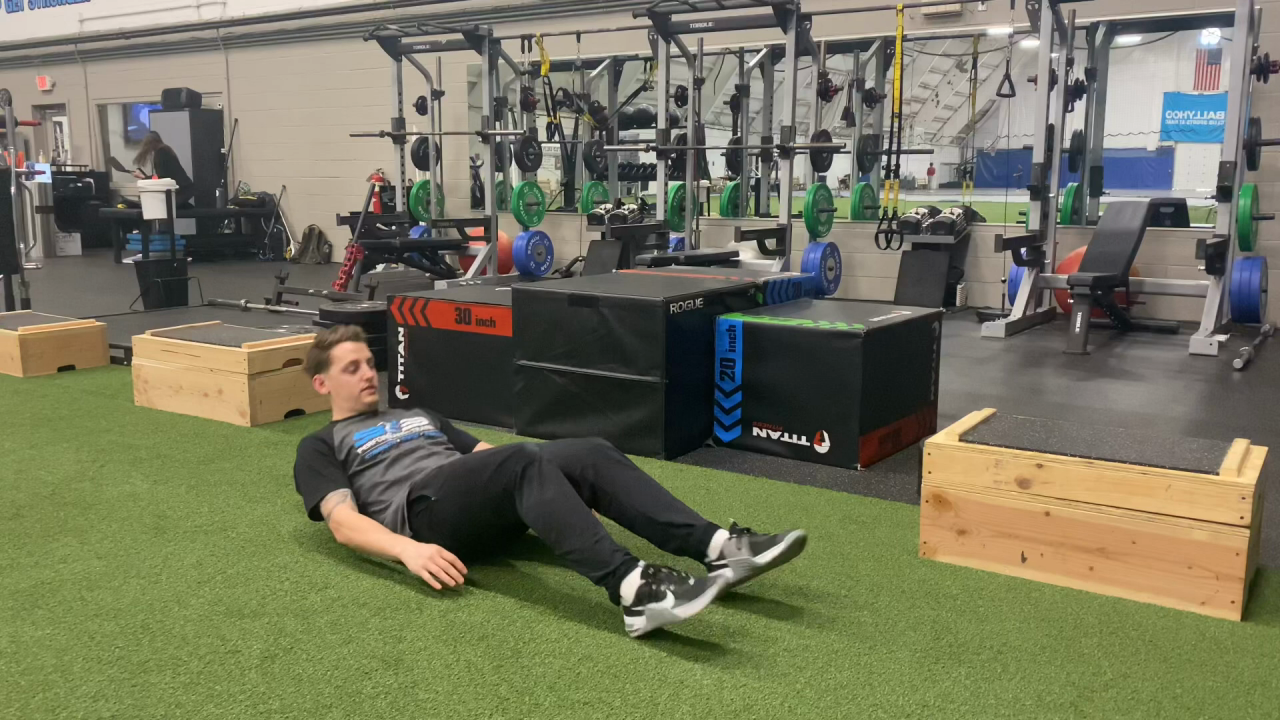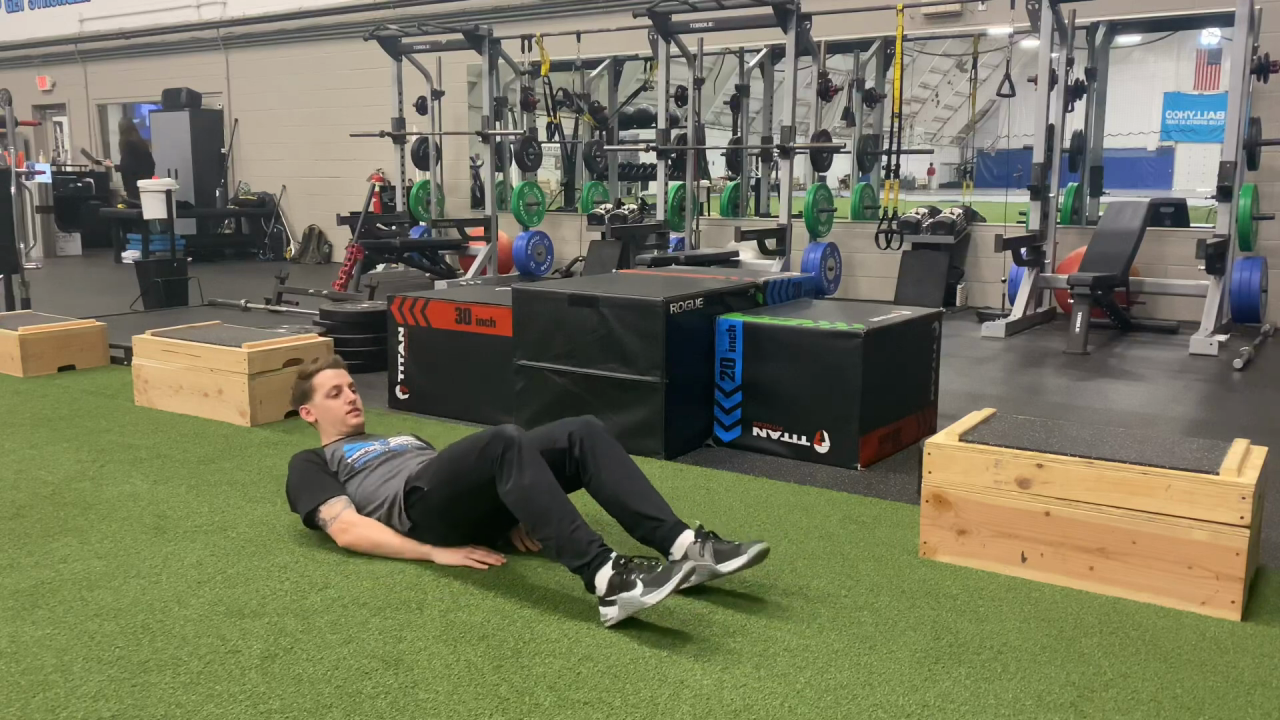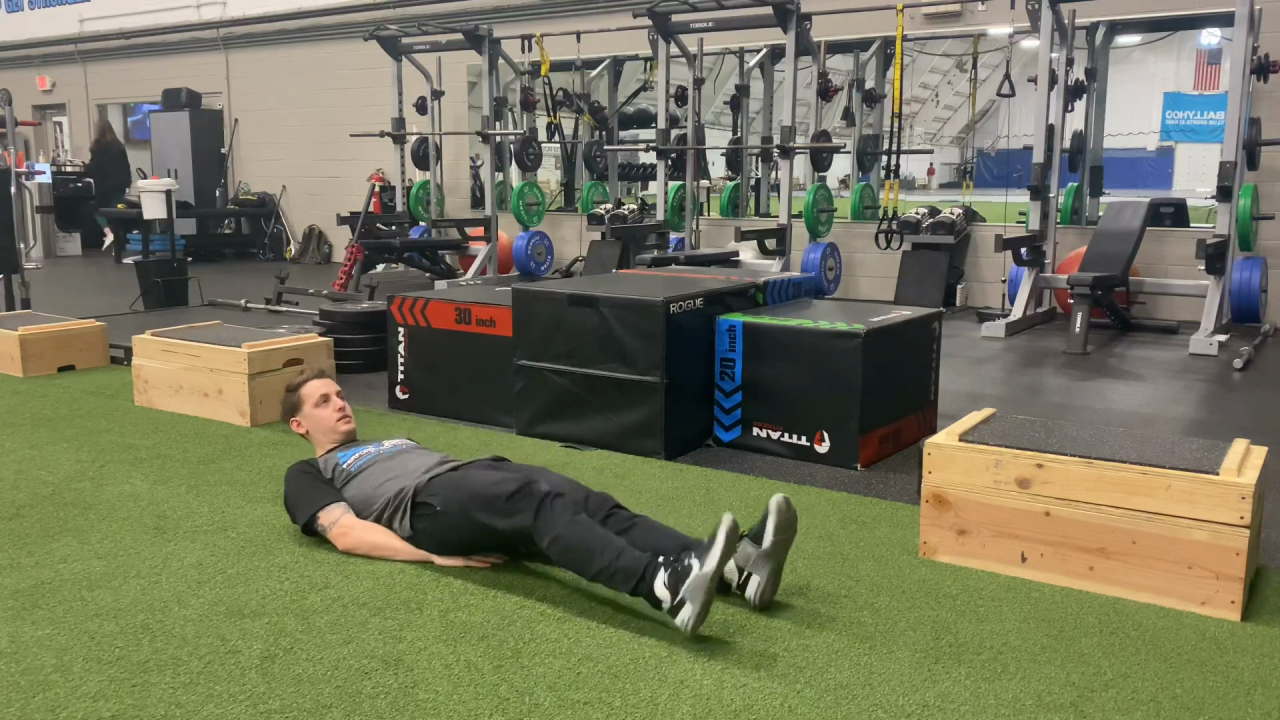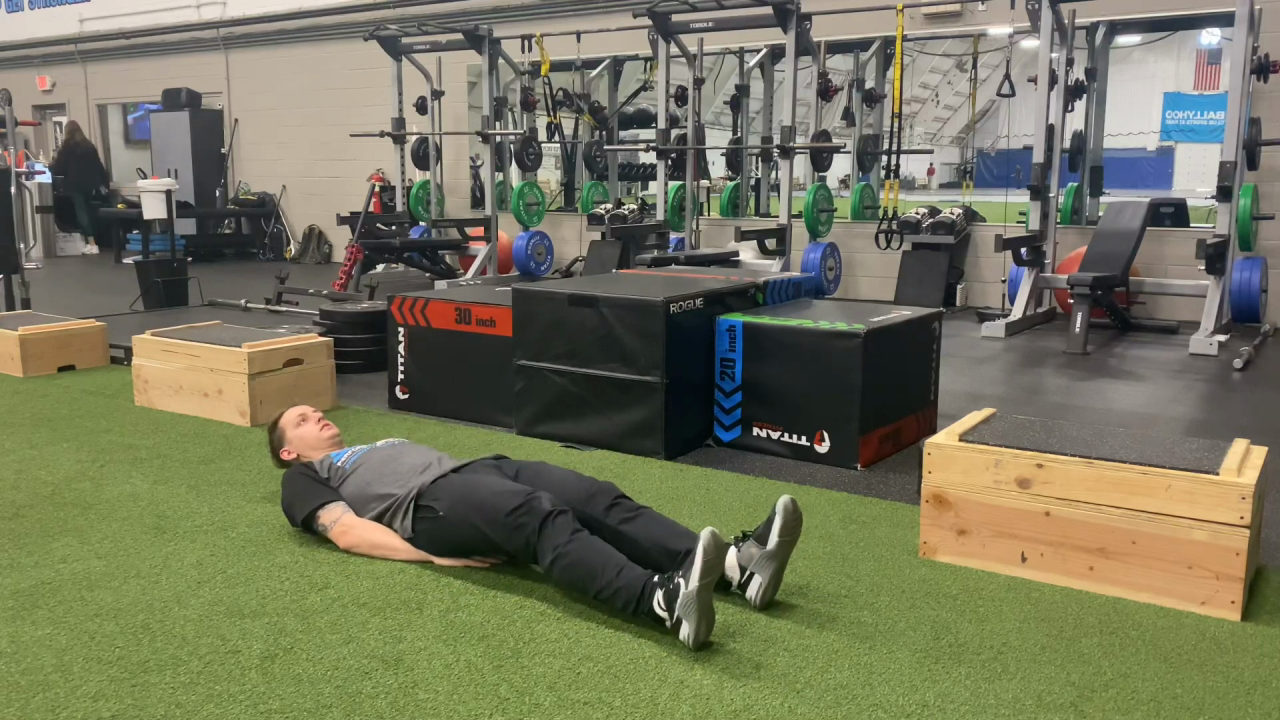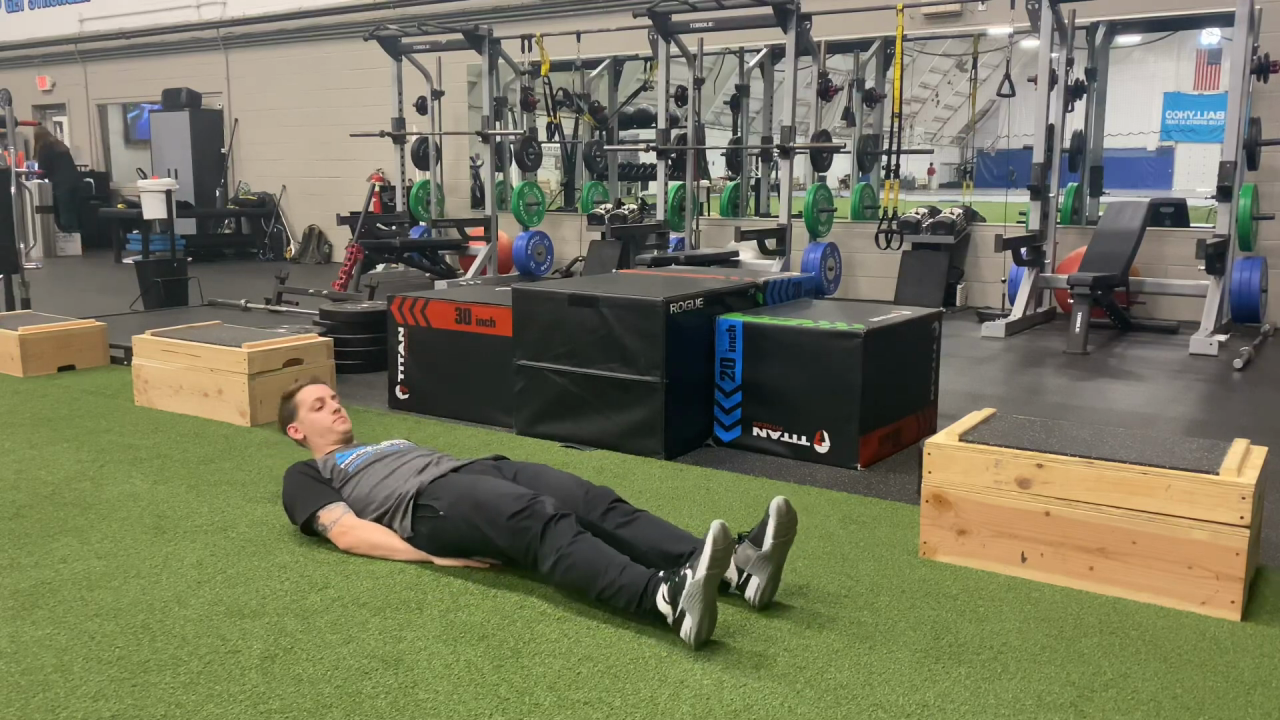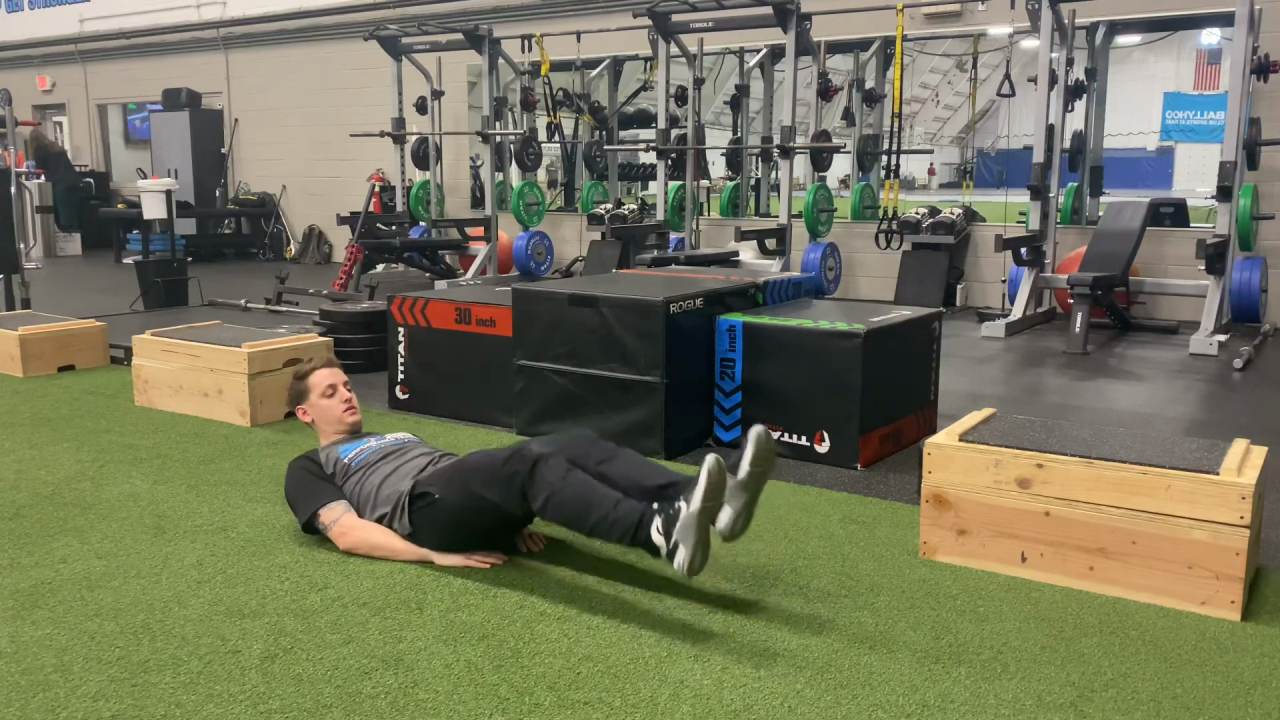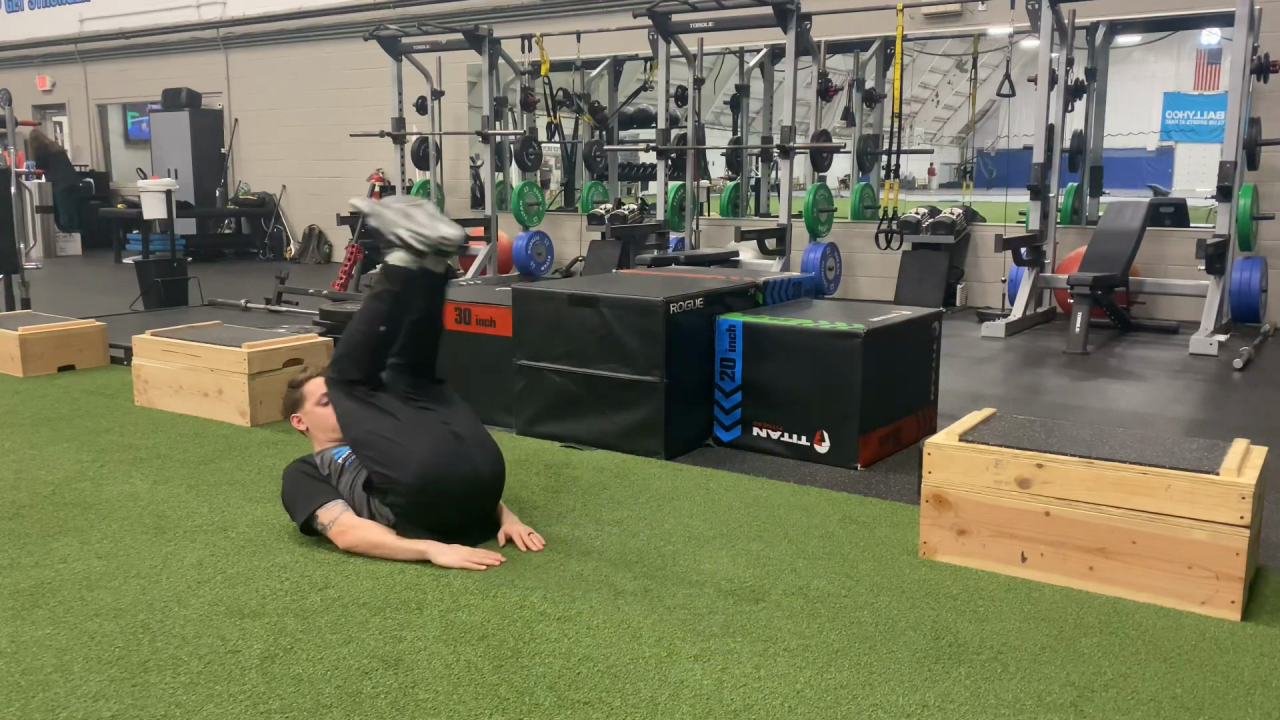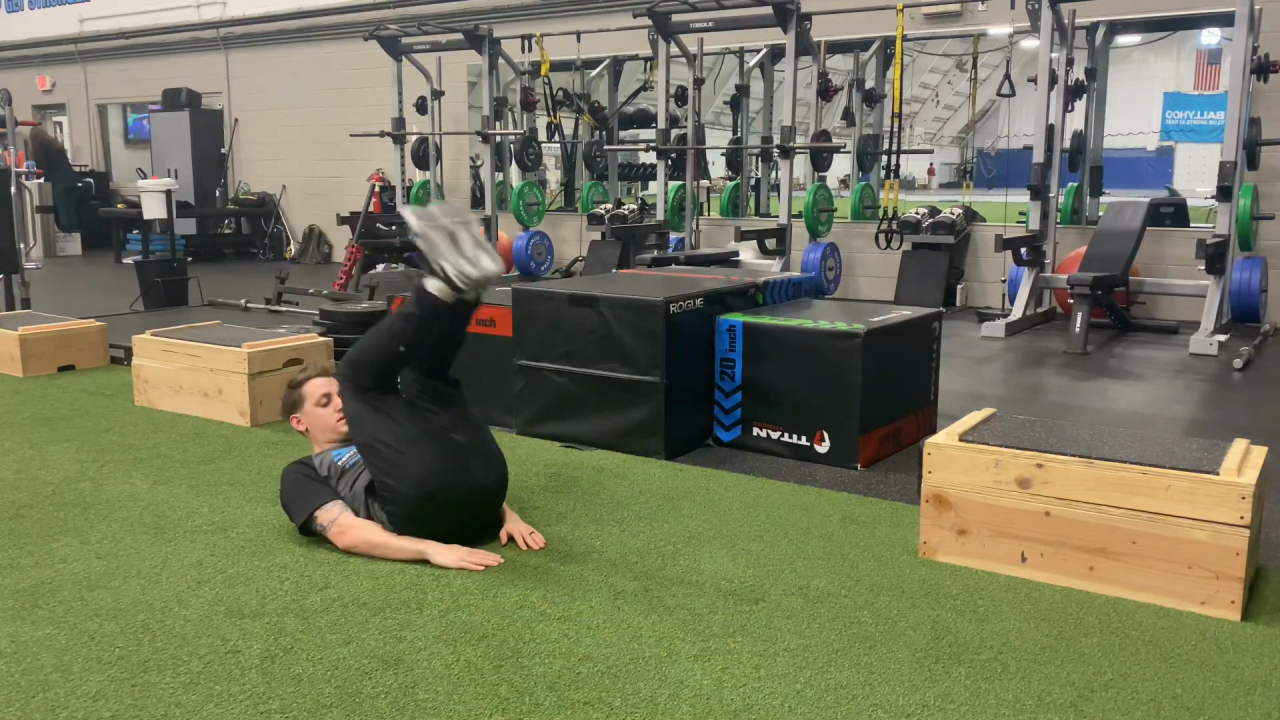
dt=0.7s
person 1, frame 1
left shoulder: (419, 417)
right shoulder: (320, 449)
left elbow: (486, 454)
right elbow: (344, 522)
left wrist: (554, 492)
right wrist: (411, 551)
left hip: (493, 516)
right hip: (424, 511)
left knee: (590, 457)
right knee: (524, 461)
left ankle: (720, 548)
right ankle: (636, 590)
person 1, frame 2
left shoulder: (404, 439)
right shoulder: (311, 465)
right elbow: (347, 531)
left wrist: (510, 518)
right wrist: (436, 552)
left hip: (479, 503)
right hip: (422, 505)
left knee: (582, 433)
right knee: (506, 441)
left ankle: (682, 547)
right ankle: (607, 579)
person 1, frame 3
left shoulder: (394, 443)
right shoulder: (307, 476)
right elbow: (346, 535)
right wrist: (434, 553)
right hip: (428, 503)
left knee: (596, 509)
right knee: (543, 507)
left ankle: (734, 566)
right ankle: (670, 586)
person 1, frame 4
left shoulder: (381, 446)
right shoulder: (306, 479)
right elbow: (348, 533)
right wrist: (432, 555)
right hip: (430, 503)
left knee: (600, 502)
right knee: (542, 518)
left ankle: (736, 564)
right ankle: (664, 599)
person 1, frame 5
left shoulder: (389, 444)
right shoulder: (307, 477)
right elbow: (347, 532)
right wrist: (433, 554)
right hip: (429, 504)
left knee: (595, 504)
right knee: (541, 522)
left ankle: (734, 565)
right ankle: (668, 598)
person 1, frame 6
left shoulder: (398, 437)
right shoulder: (310, 469)
right elbow: (348, 533)
left wrist: (508, 518)
right wrist: (435, 554)
left hip: (473, 485)
right hip: (426, 507)
left knee: (577, 448)
right knee: (531, 463)
left ankle: (708, 506)
right ankle: (662, 533)
person 1, frame 7
left shoulder: (368, 453)
right shoulder: (305, 472)
right elbow: (346, 533)
left wrist: (506, 516)
right wrist: (431, 550)
left hip: (477, 491)
right hip: (423, 502)
left knee: (410, 375)
right knee: (351, 379)
left ankle: (427, 260)
right ankle: (410, 257)
person 1, frame 8
right shoulder: (303, 474)
right elbow: (345, 533)
left wrist: (507, 514)
right wrist: (433, 550)
left hip: (478, 493)
right hip: (426, 510)
left knee: (424, 373)
right knee: (362, 375)
left ankle: (456, 288)
right ankle: (447, 282)
